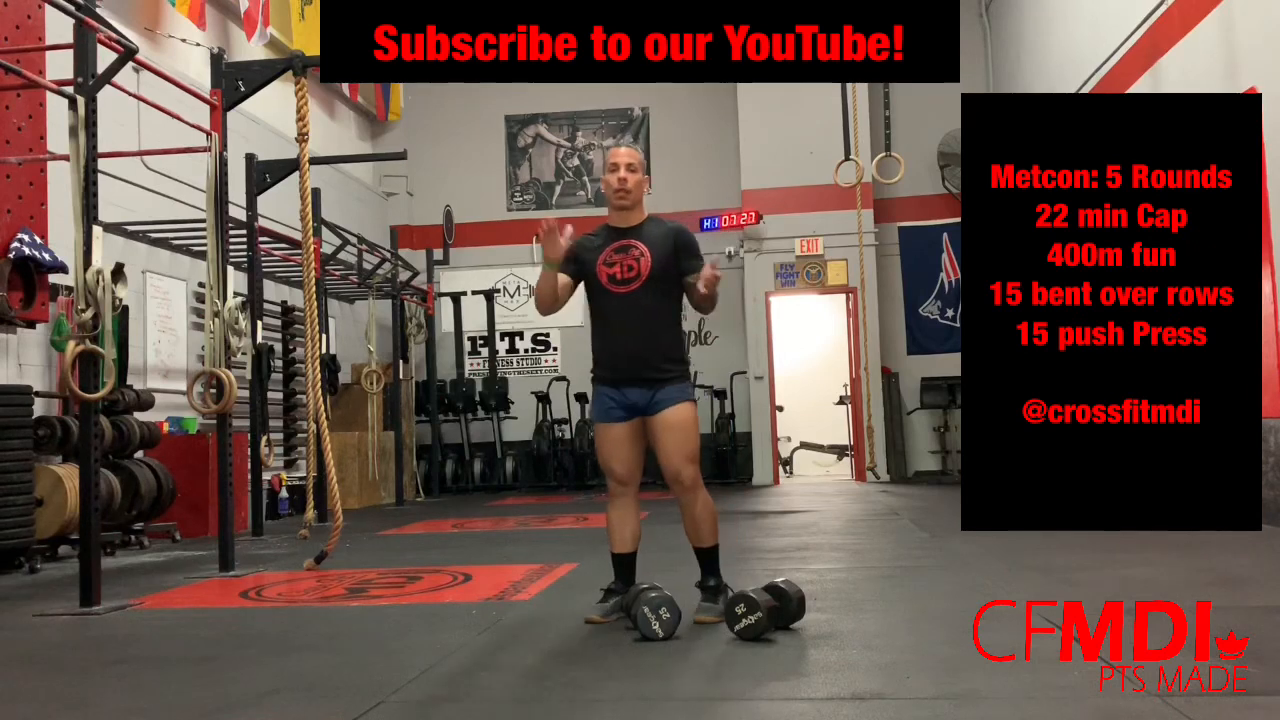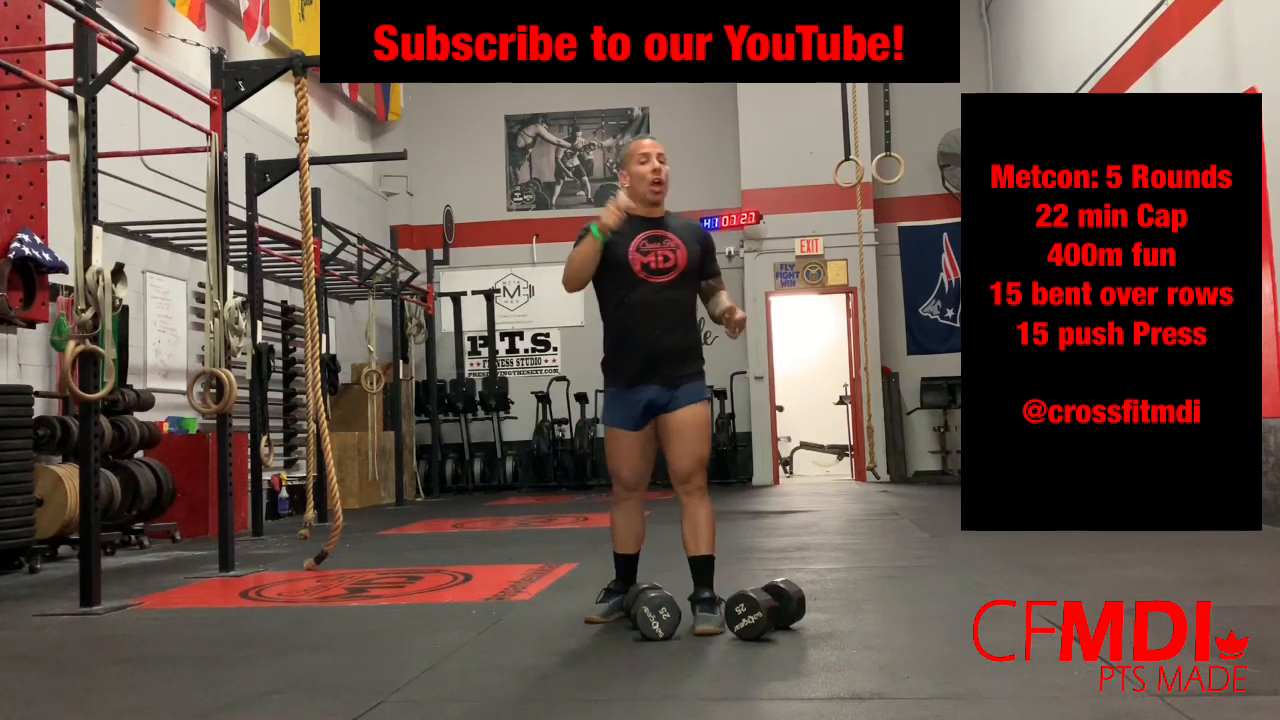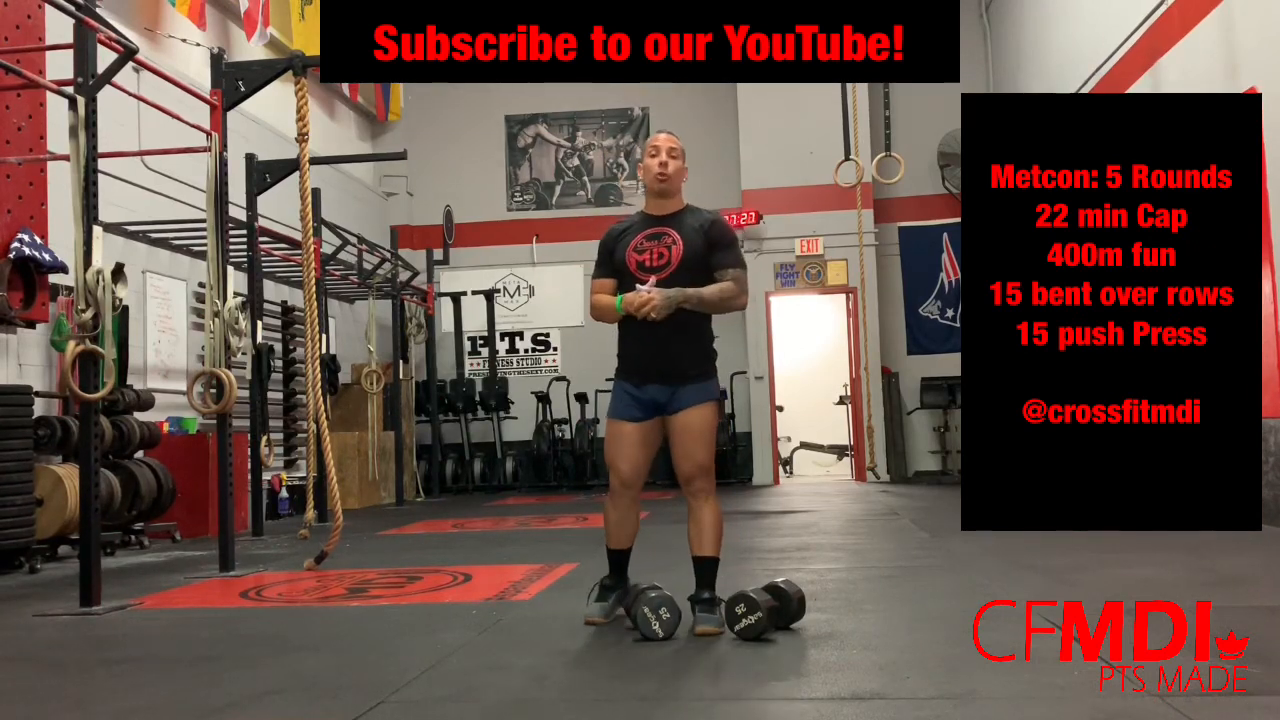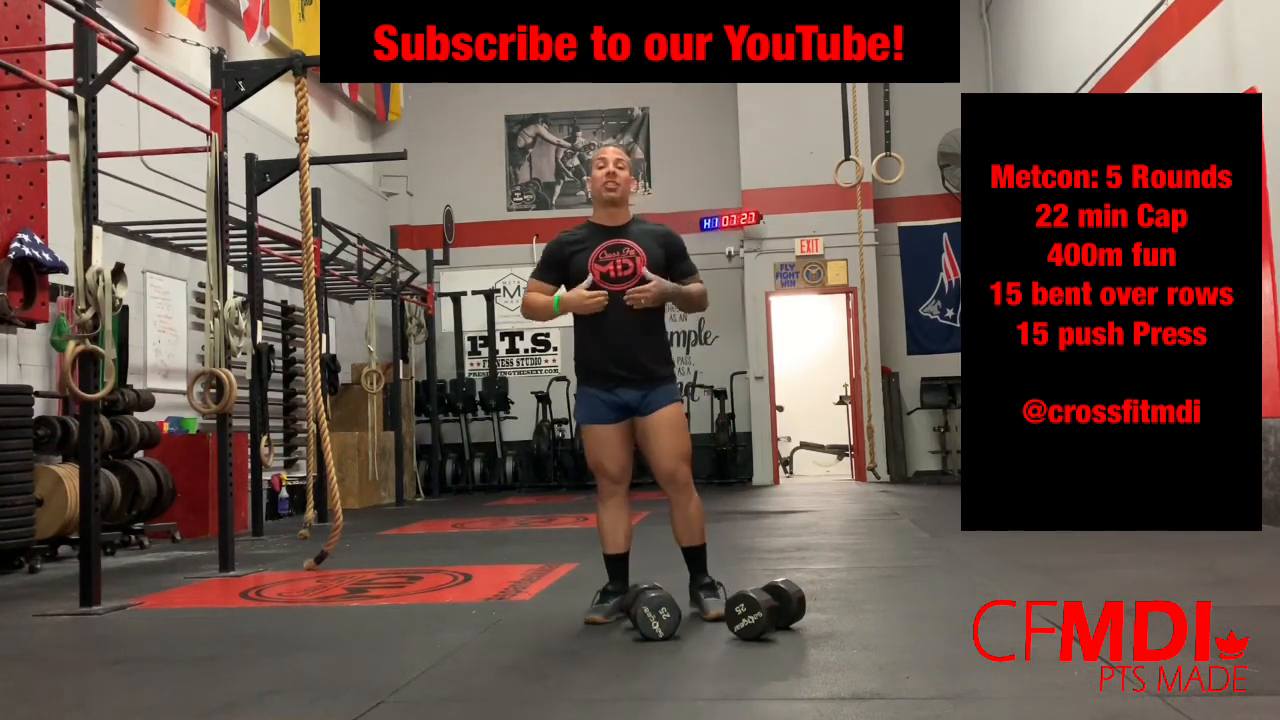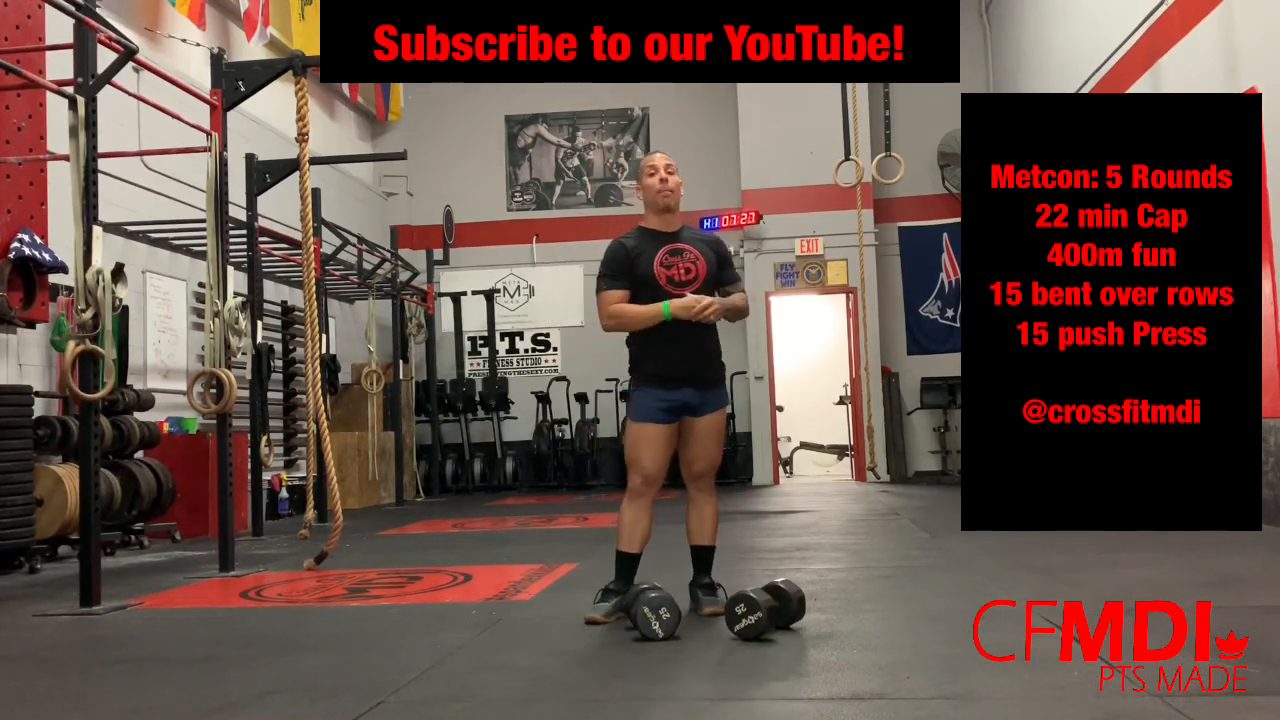
dt=0.7s
person 1, frame 1
left shoulder: (673, 236)
right shoulder: (584, 247)
left elbow: (702, 302)
right elbow: (546, 305)
left wrist: (707, 289)
right wrist: (552, 262)
left hip: (667, 382)
right hip: (611, 387)
left knee: (686, 480)
right knee: (620, 485)
left ankle: (712, 583)
right ankle: (622, 587)
person 1, frame 2
left shoulder: (694, 233)
right shoulder: (608, 231)
left elbow: (713, 290)
right elbow: (573, 279)
left wrist: (727, 313)
right wrist: (601, 228)
left hip: (685, 380)
right hip: (627, 384)
left knee: (691, 484)
right knee: (627, 488)
left ankle: (705, 595)
right ankle: (622, 586)
person 1, frame 3
left shoulder: (710, 227)
right shoulder: (617, 235)
left elbow: (737, 294)
right elbow: (597, 304)
left wrist: (677, 296)
right wrist: (626, 302)
left hip: (691, 380)
right hip: (632, 382)
left knee: (698, 484)
right knee: (622, 484)
left ankle: (706, 595)
right ankle: (615, 581)
person 1, frame 4
left shoulder: (661, 238)
right shoulder: (567, 245)
left elbow: (699, 299)
right elbow: (529, 306)
left wrist: (669, 290)
right wrist: (563, 300)
left hip: (656, 383)
right hip: (598, 388)
left knee: (678, 479)
right knee: (611, 485)
left ankle: (702, 581)
right ankle: (617, 587)
person 1, frame 5
left shoulder: (710, 244)
right shoulder: (625, 249)
left elbow: (742, 302)
right elbow: (610, 316)
left wrist: (721, 304)
right wrist: (672, 307)
left hip: (707, 384)
right hip: (653, 387)
left knee: (702, 482)
right knee: (641, 485)
left ankle: (703, 582)
right ankle: (620, 587)
